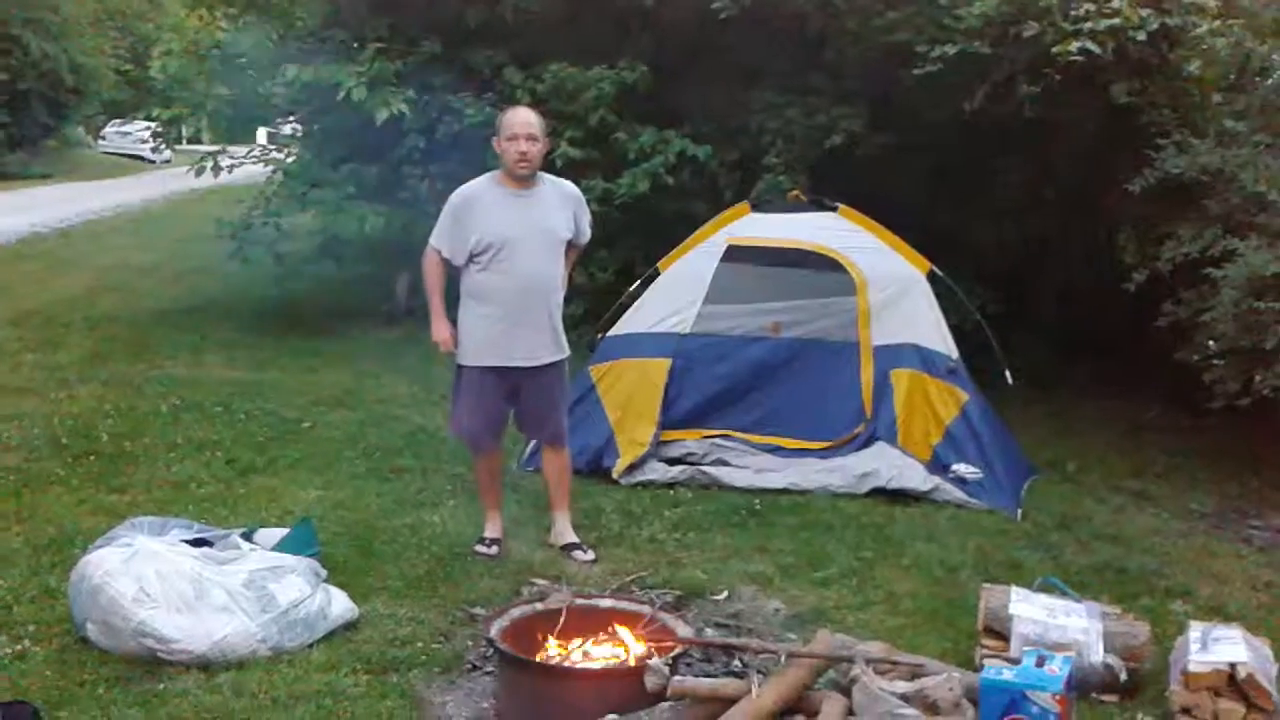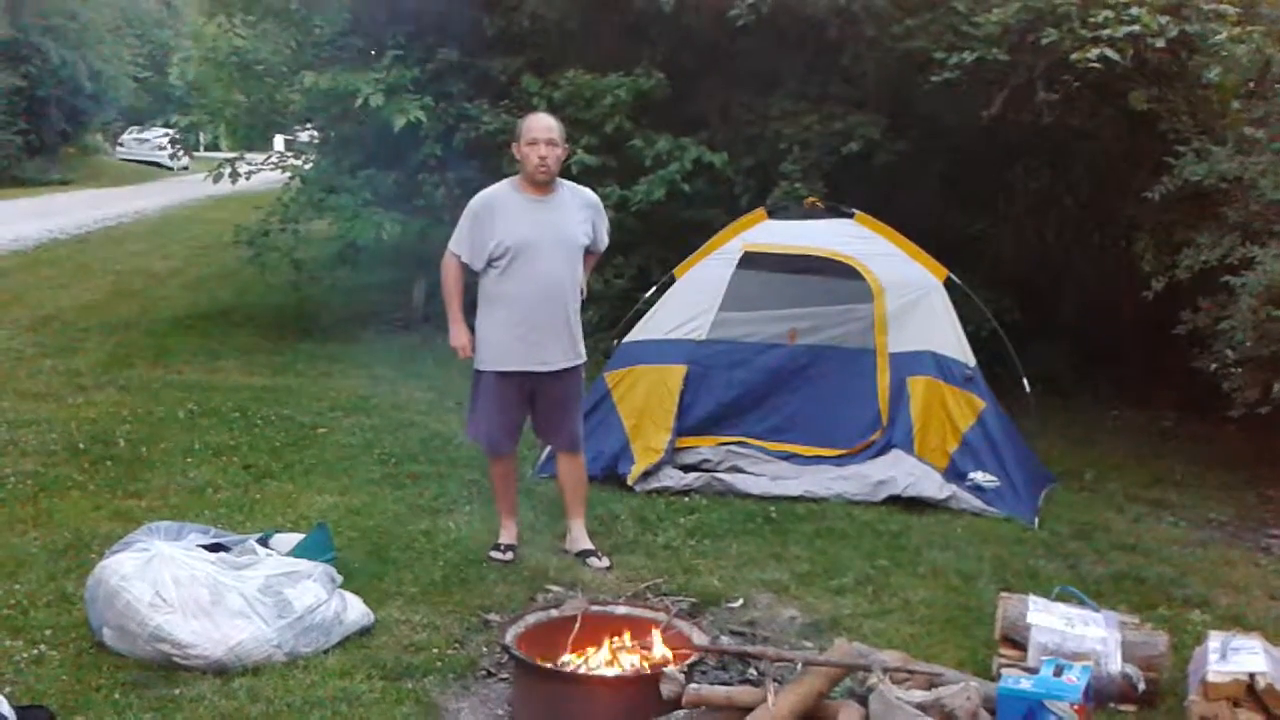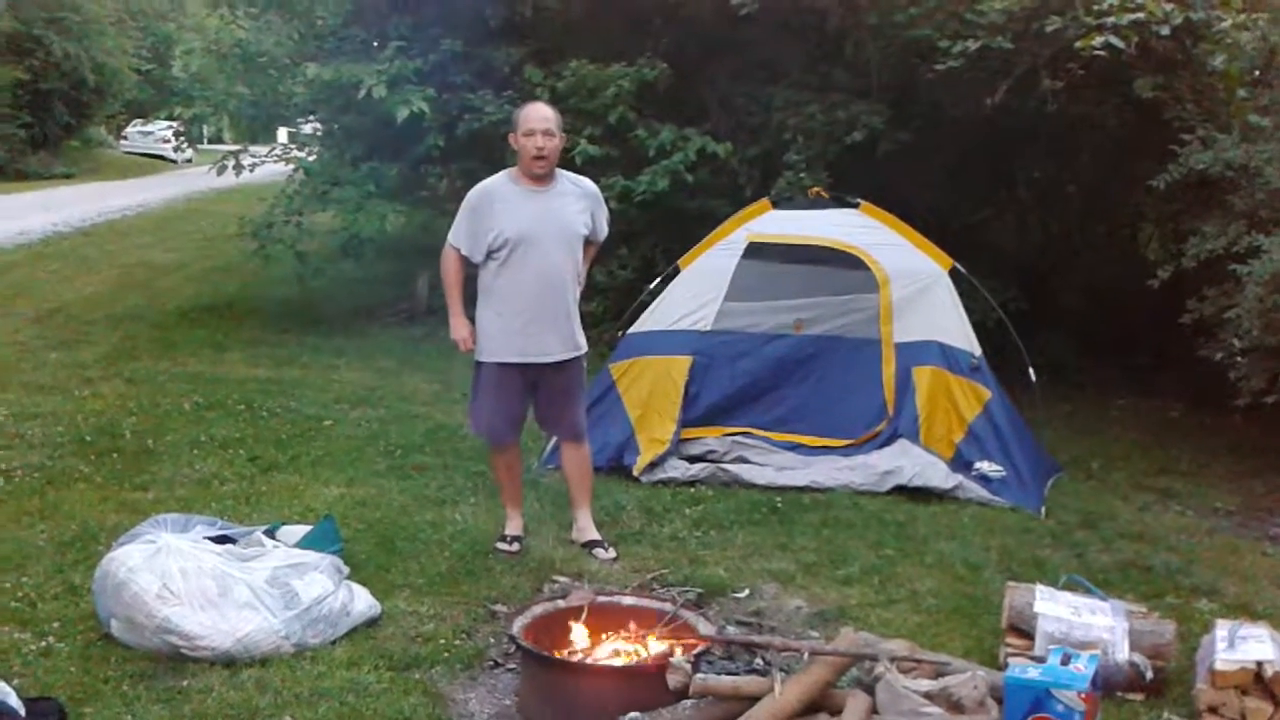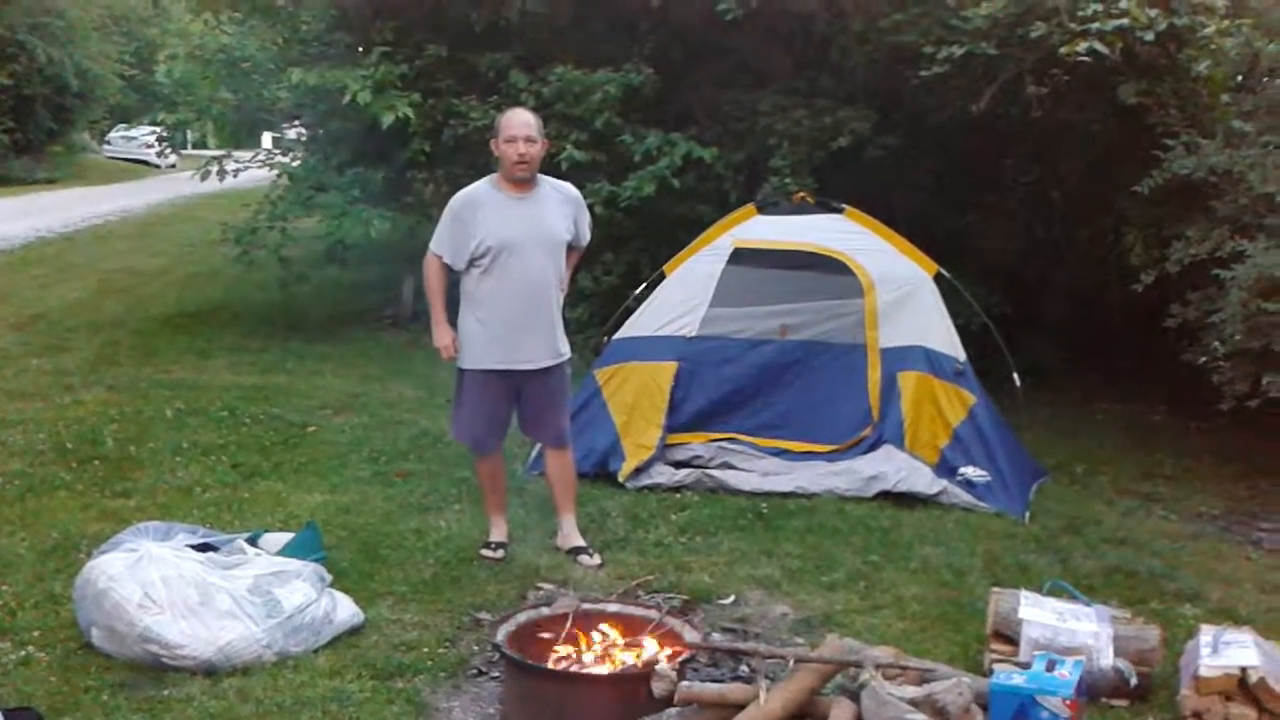
dt=0.7s
person 1, frame 1
left shoulder: (566, 195)
right shoulder: (469, 198)
right elbow: (434, 257)
right wrist: (438, 319)
left hip: (546, 346)
right hip: (484, 349)
left knee: (554, 437)
right knee: (483, 440)
left ankle: (562, 527)
right ankle: (492, 523)
person 1, frame 2
left shoulder: (586, 202)
right shoulder: (489, 203)
right elbow: (453, 262)
right wrist: (456, 324)
left hip: (563, 352)
right hip: (502, 354)
left knee: (569, 443)
right knee: (499, 445)
left ankle: (577, 533)
right ankle: (507, 529)
person 1, frame 3
left shoulder: (584, 192)
right shoulder: (487, 195)
right elbow: (452, 254)
right wrist: (457, 317)
left hip: (564, 342)
right hip: (502, 346)
left knee: (574, 433)
right knee: (502, 436)
left ankle: (584, 523)
right ankle: (513, 520)
person 1, frame 4
left shoulder: (566, 198)
right shoulder: (469, 202)
right elbow: (435, 262)
right wrist: (439, 324)
left hip: (548, 349)
right hip: (485, 352)
left knee: (557, 439)
right knee: (486, 443)
left ankle: (568, 529)
right ankle: (497, 526)
